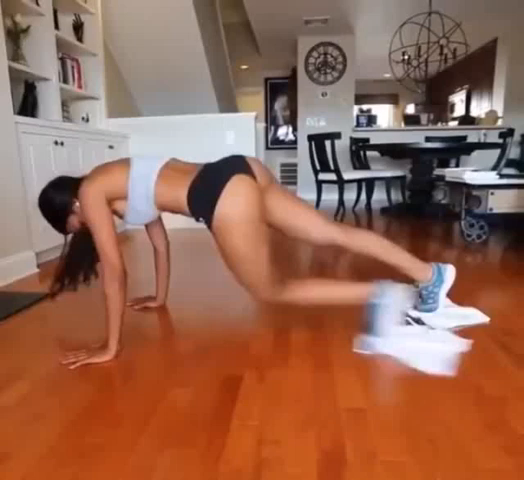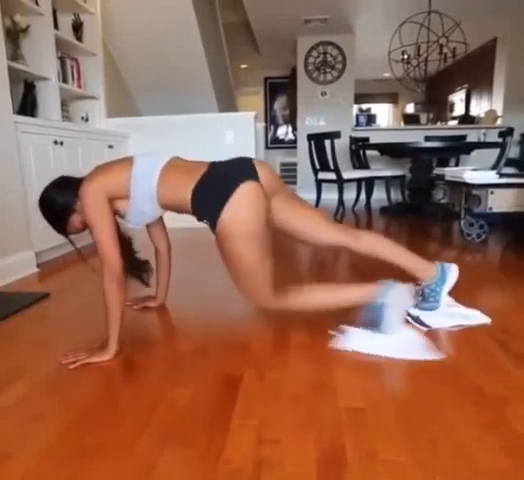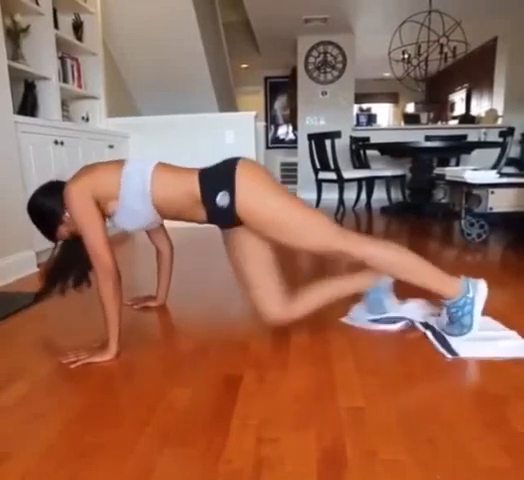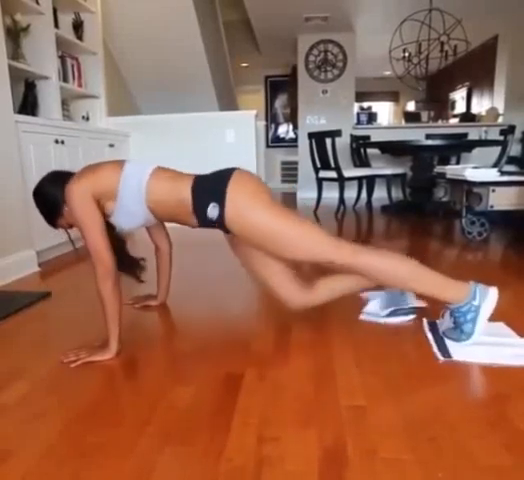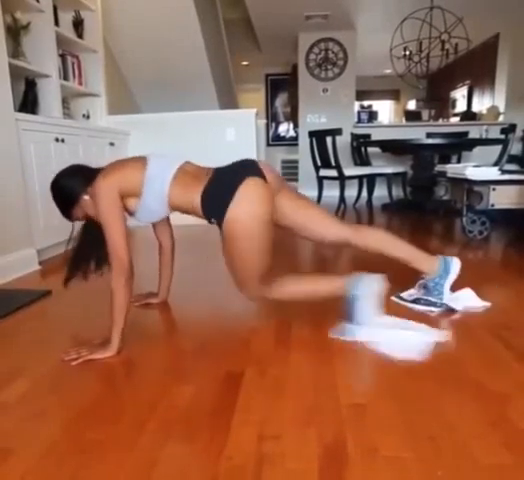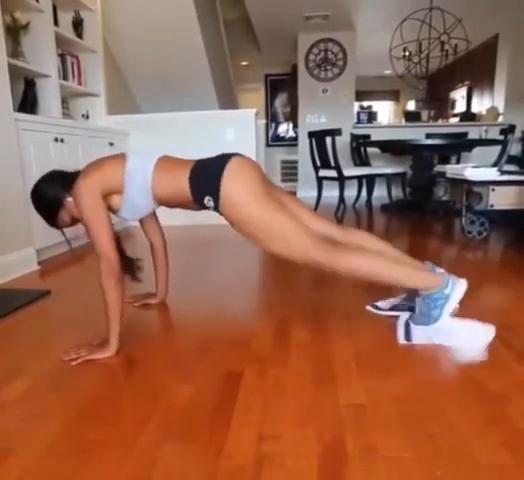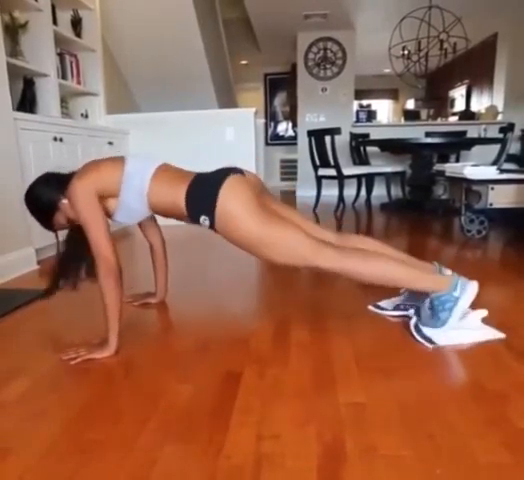
dt=0.5s
person 1, frame 1
left shoulder: (91, 191)
right shoulder: (123, 182)
left elbow: (114, 270)
right elbow: (159, 240)
left wrist: (109, 347)
right wrist: (158, 297)
left hip: (224, 193)
right hip: (240, 171)
left knee: (270, 292)
right knee: (332, 233)
left ankle: (378, 294)
right ankle: (430, 276)
person 1, frame 2
left shoulder: (92, 190)
right shoulder: (124, 182)
left elbow: (112, 269)
right elbow: (161, 241)
left wrist: (109, 347)
right wrist: (158, 297)
left hip: (229, 196)
right hip: (245, 172)
left knee: (269, 300)
right knee: (338, 233)
left ankle: (380, 294)
right ankle: (433, 274)
person 1, frame 3
left shoulder: (79, 191)
right shoulder: (113, 197)
left elbow: (107, 269)
right elbow: (163, 241)
left wrist: (110, 346)
right wrist: (159, 297)
left hip: (234, 185)
right hip: (228, 208)
left knee: (345, 243)
right knee: (278, 311)
left ankle: (462, 290)
right ankle: (370, 281)
person 1, frame 4
left shoulder: (79, 188)
right shoulder: (112, 191)
left elbow: (104, 267)
right elbow: (162, 241)
left wrist: (111, 344)
right wrist: (160, 296)
left hip: (226, 199)
right hip: (222, 207)
left knee: (342, 254)
right knee: (299, 297)
left ankle: (466, 297)
right ankle: (386, 282)
person 1, frame 5
left shoulder: (105, 187)
right shoulder: (130, 178)
left elbow: (121, 265)
right elbow: (165, 236)
left wrist: (112, 343)
right wrist: (161, 294)
left hip: (236, 198)
right hip: (250, 175)
left knee: (256, 289)
right knee: (342, 231)
left ankle: (347, 286)
right ankle: (438, 267)
person 1, frame 6
left shoulder: (85, 187)
right shoulder: (117, 181)
left elbow: (109, 264)
right elbow: (155, 235)
left wrist: (111, 344)
right wrist: (159, 294)
left hip: (224, 181)
right hip: (231, 172)
left knee: (322, 252)
right knee: (331, 232)
left ankle: (435, 287)
right ankle: (425, 272)
person 1, frame 7
left shoulder: (81, 188)
right shoulder: (103, 182)
left elbow: (107, 263)
right elbow: (154, 227)
left wrist: (110, 342)
right wrist: (160, 293)
left hip: (221, 199)
right hip: (229, 185)
left knee: (327, 256)
right knee: (323, 238)
left ankle: (448, 288)
right ankle: (419, 268)
